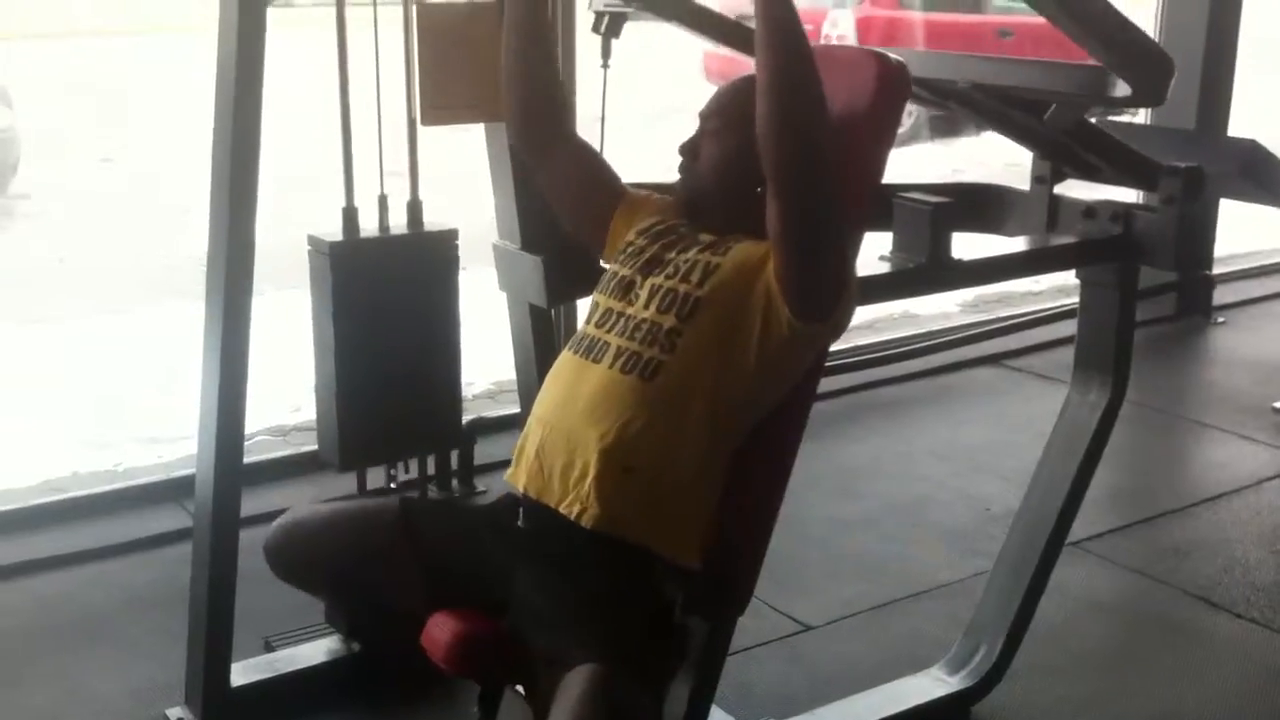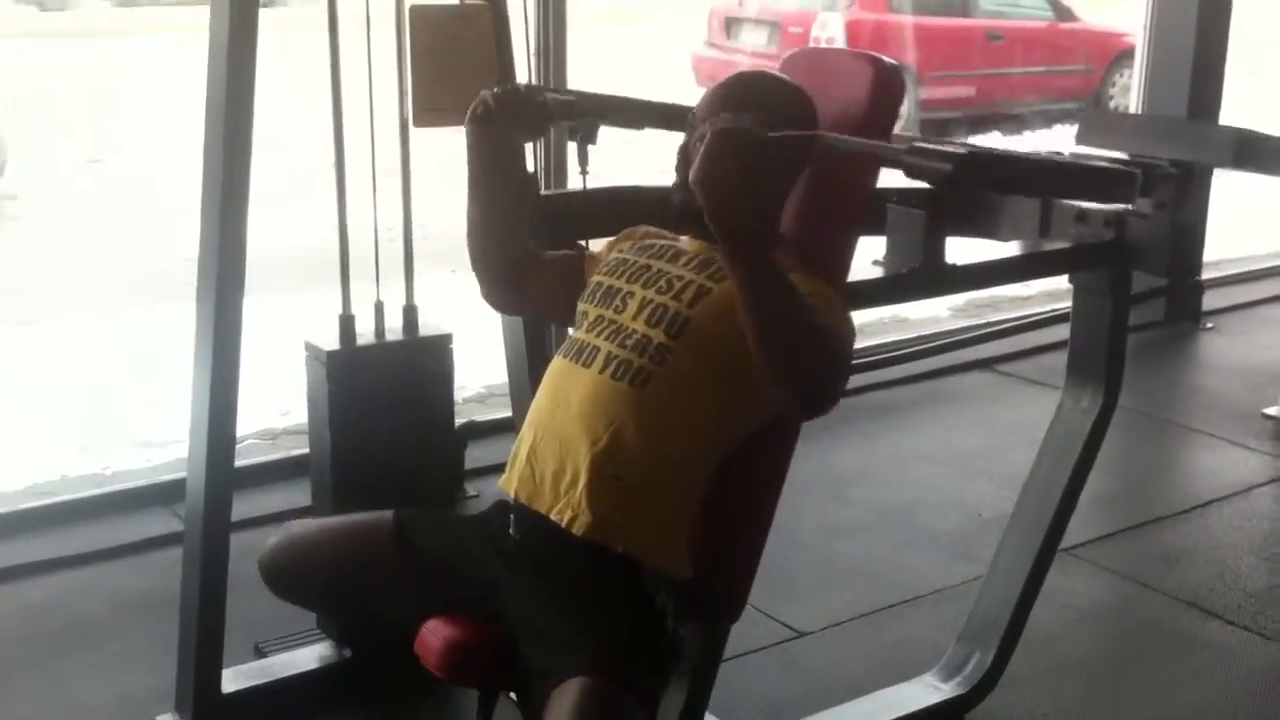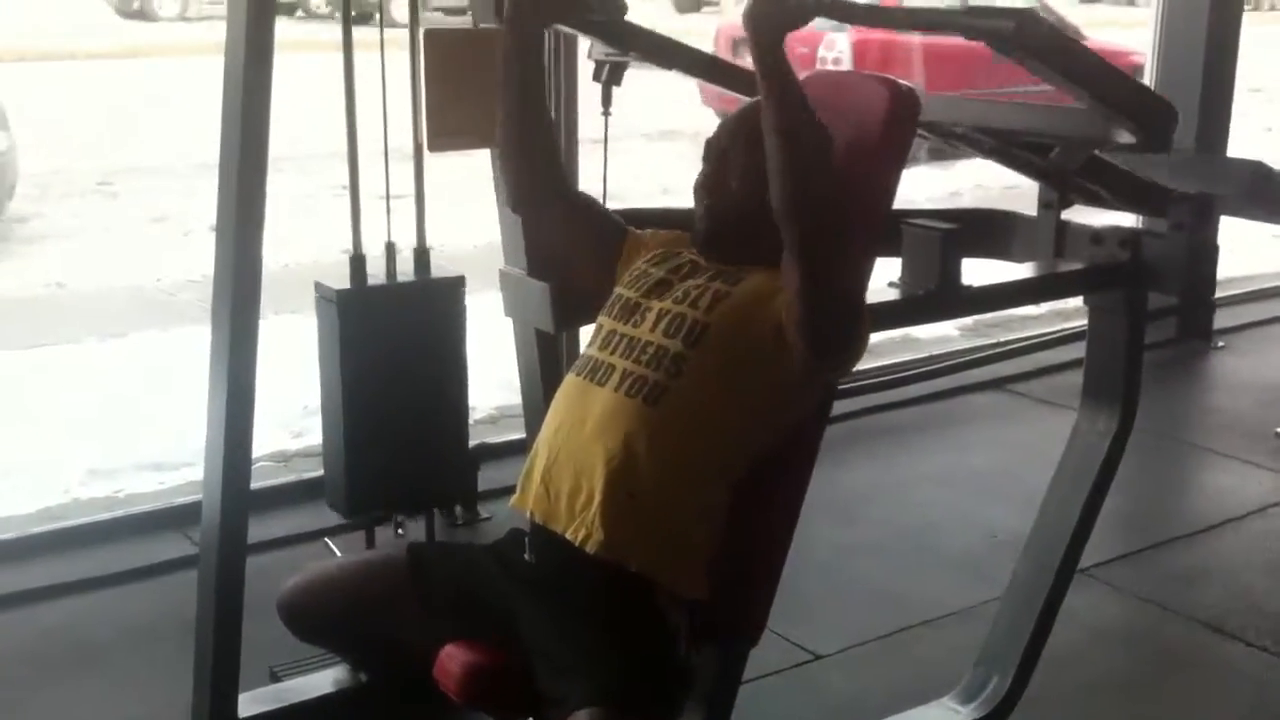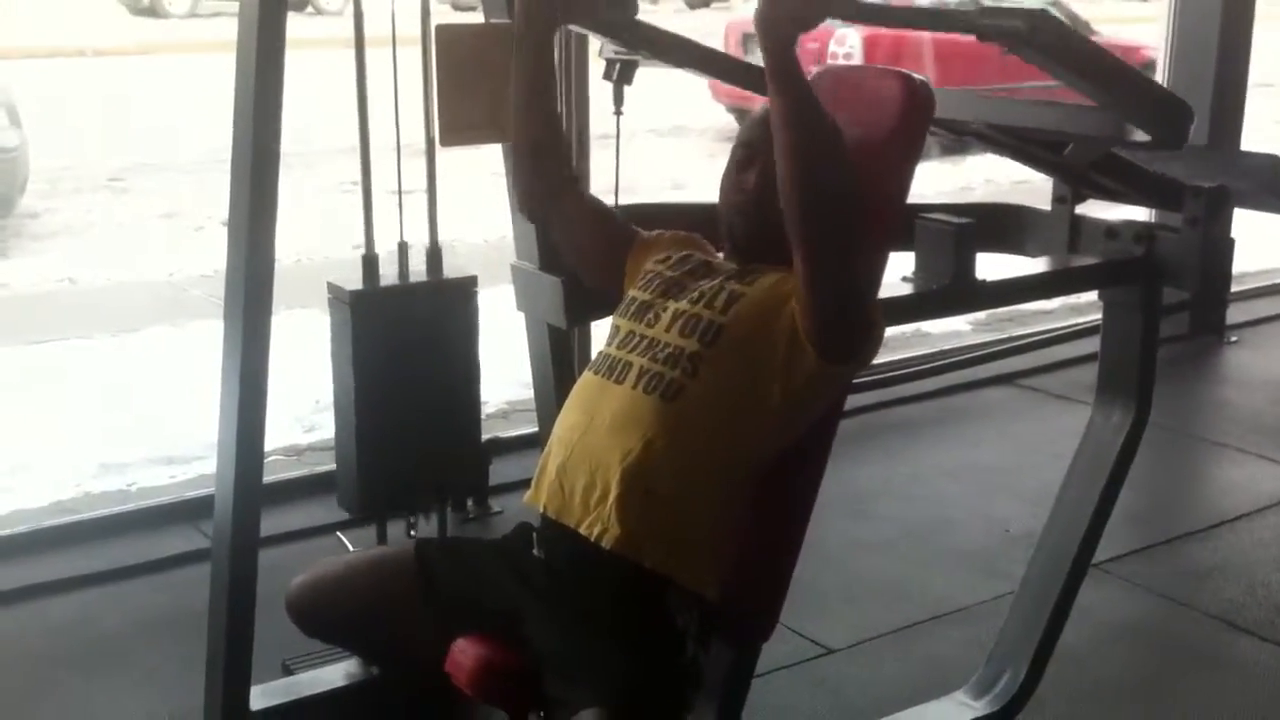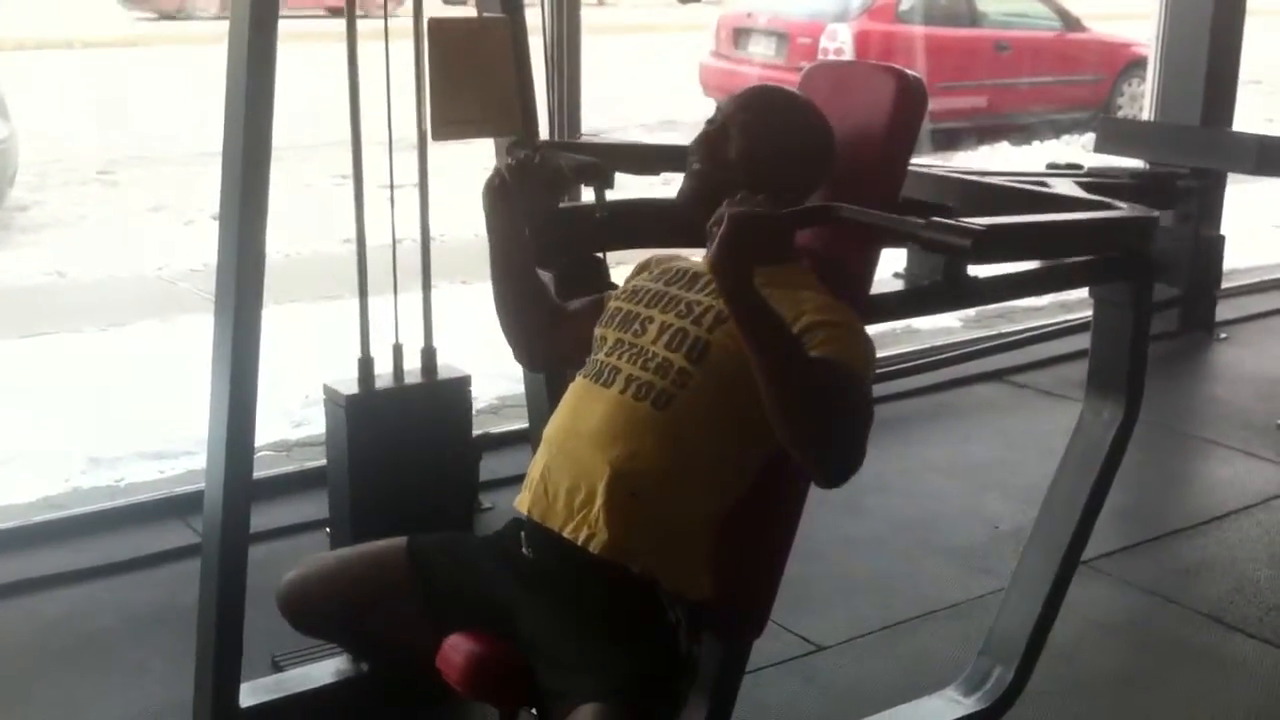
dt=1s
person 1, frame 1
left shoulder: (787, 284)
right shoulder: (646, 226)
left elbow: (800, 172)
right elbow: (541, 137)
left hip: (623, 566)
right hip: (516, 522)
right knee: (296, 543)
person 1, frame 2
left shoulder: (788, 288)
right shoulder: (637, 246)
left elbow: (810, 391)
right elbow: (508, 281)
left wrist: (727, 211)
right wrist: (491, 148)
left hip: (617, 575)
right hip: (510, 528)
right knee: (291, 559)
person 1, frame 3
left shoulder: (791, 308)
right shoulder: (653, 258)
left elbow: (818, 239)
right elbow: (539, 197)
left hip: (632, 600)
right hip: (527, 553)
right knee: (307, 604)
person 1, frame 4
left shoulder: (813, 314)
right shoulder: (667, 260)
left elbow: (825, 231)
right elbow: (547, 194)
left hip: (642, 597)
right hip: (537, 549)
right knee: (315, 599)
person 1, frame 5
left shoulder: (811, 316)
right shoulder: (659, 272)
left elbow: (833, 456)
right elbow: (540, 344)
left wrist: (740, 289)
right wrist: (508, 224)
left hip: (636, 597)
right hip: (526, 547)
right knee: (308, 595)
